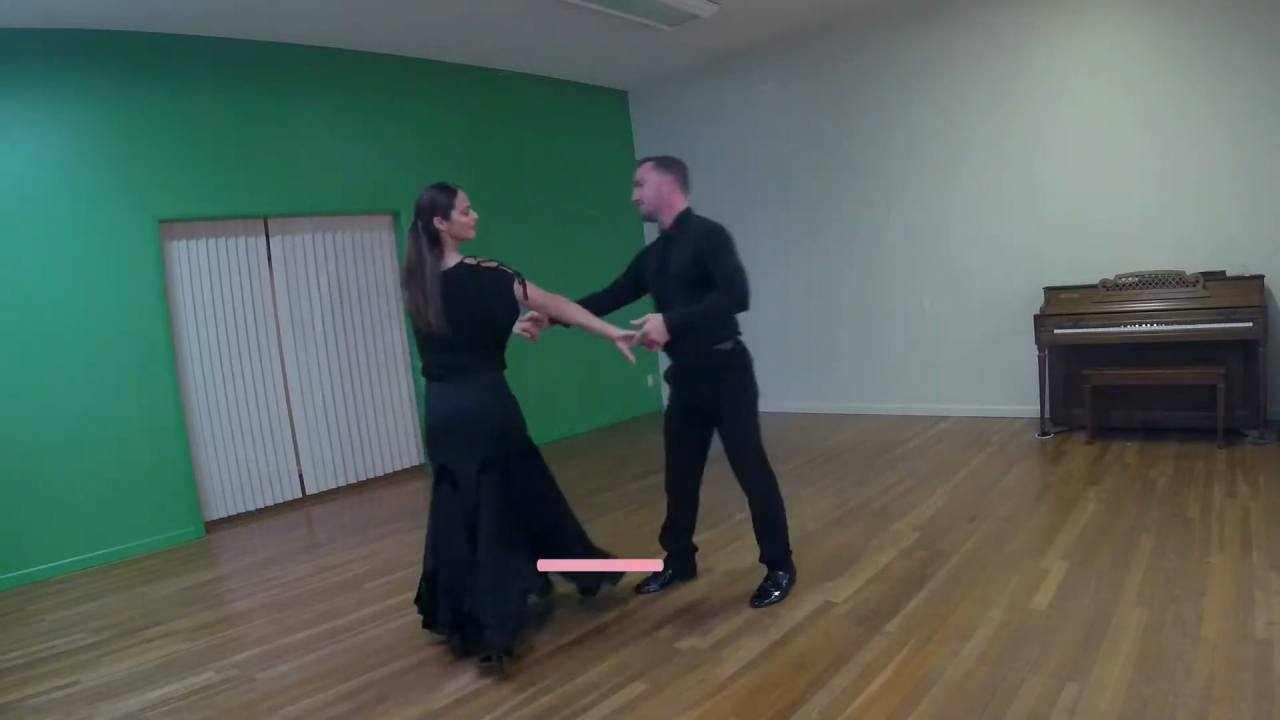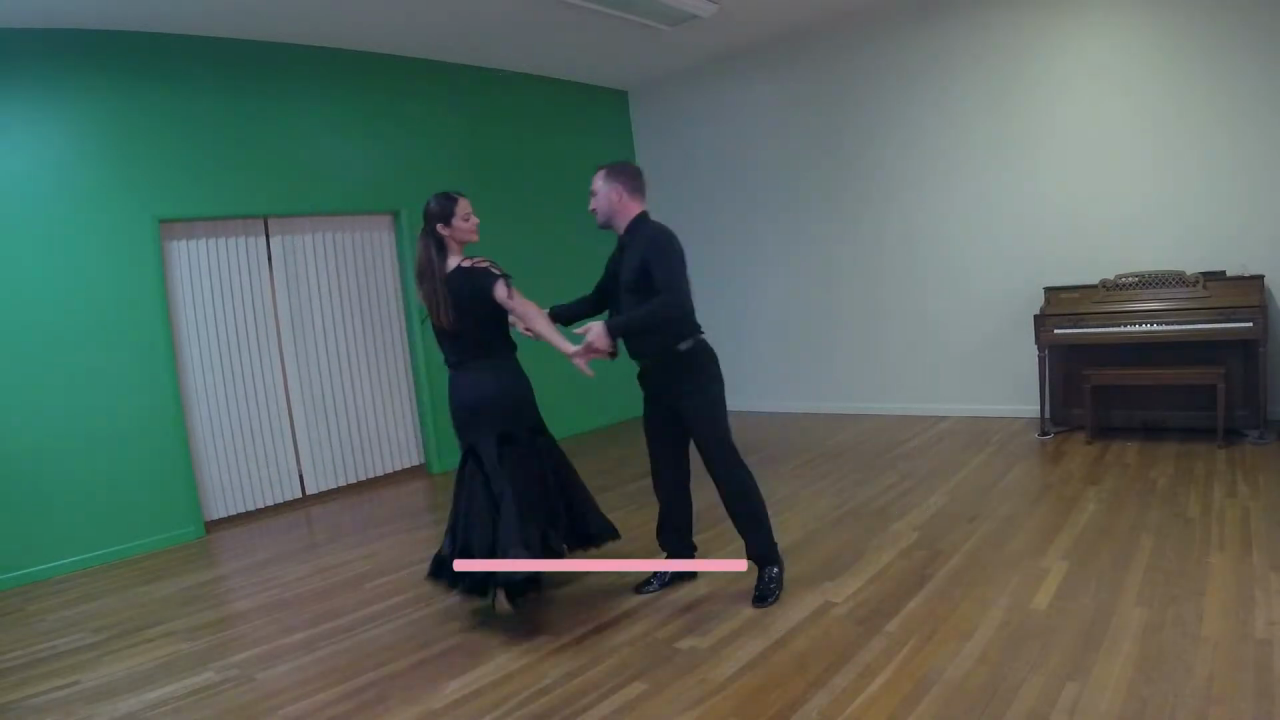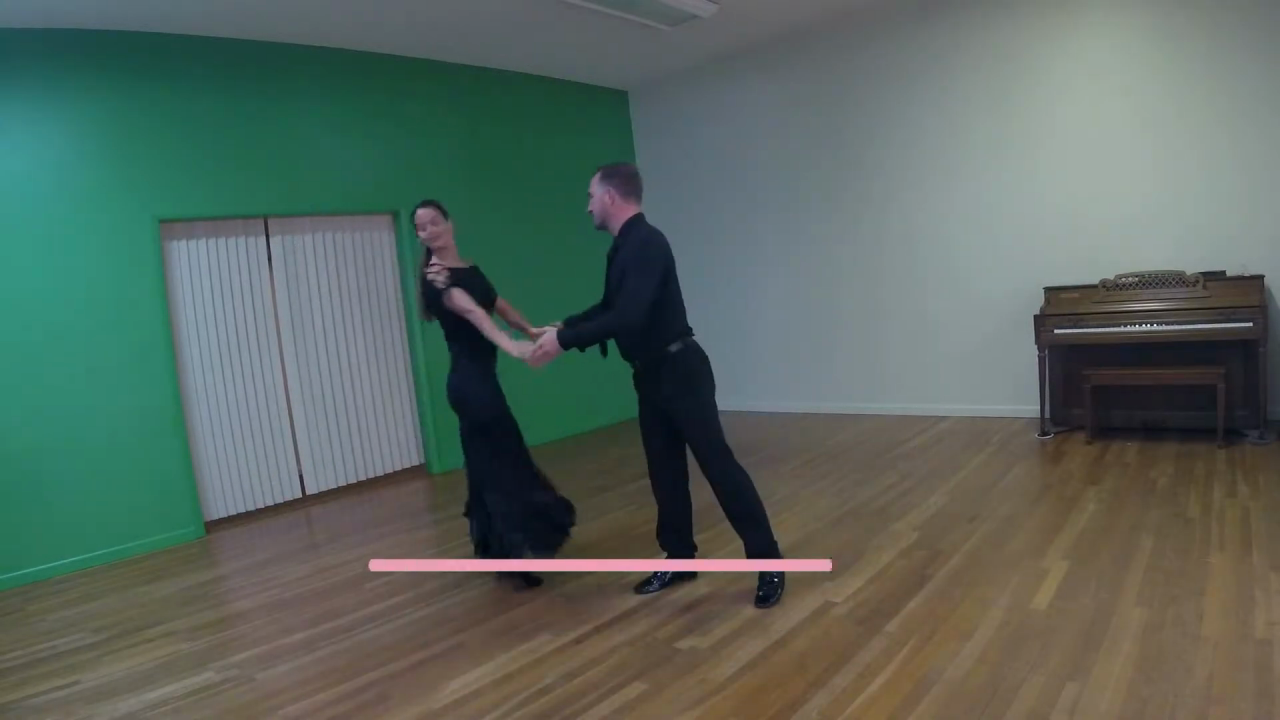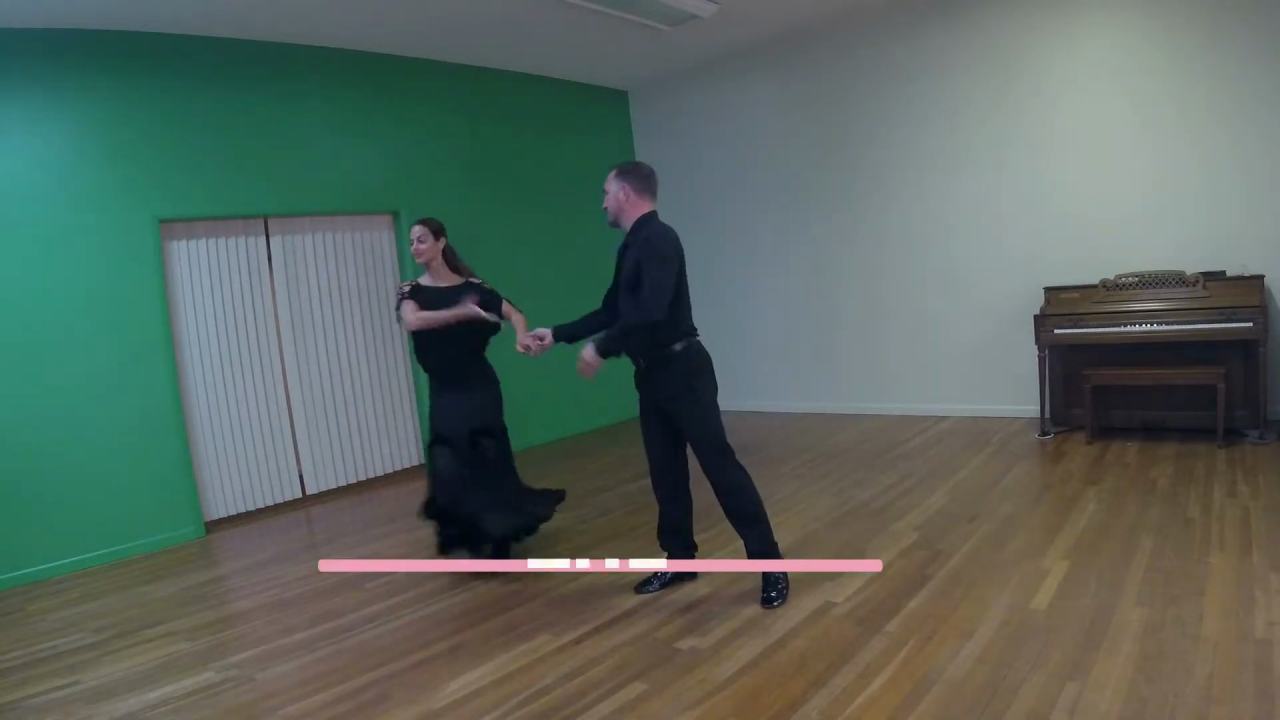
dt=0.3s
person 1, frame 1
left shoulder: (708, 235)
right shoulder: (653, 255)
left elbow: (736, 297)
right elbow: (613, 296)
left wrist: (670, 321)
right wrist: (554, 315)
left hip: (726, 370)
right hip: (685, 375)
left knee: (750, 466)
right knee: (680, 472)
left ankle: (779, 567)
right ankle: (678, 560)
person 1, frame 2
left shoulder: (657, 240)
right shoulder: (623, 252)
left elbow: (675, 303)
right elbow: (598, 299)
left wrist: (610, 329)
right wrist: (551, 316)
left hip: (690, 368)
right hip: (657, 375)
left knee: (722, 464)
right knee: (667, 471)
left ankle: (768, 563)
right ankle: (679, 557)
person 1, frame 3
left shoulder: (646, 243)
right shoulder: (623, 248)
left elbow: (630, 316)
right elbow: (609, 309)
left wrist: (564, 339)
right wrist: (564, 325)
left hip: (680, 370)
right hip: (651, 375)
left knee: (717, 462)
right knee: (664, 470)
left ankle: (767, 562)
right ankle: (680, 558)
person 1, frame 4
left shoulder: (658, 239)
right shoulder: (631, 247)
left elbow: (653, 312)
right elbow: (610, 312)
left wrist: (599, 349)
right wrist: (555, 333)
left hip: (683, 369)
right hip: (652, 374)
left knee: (718, 462)
right knee: (665, 470)
left ankle: (769, 563)
right ankle: (679, 558)
person 2, frame 1
left shoulder: (418, 281)
right shoulder: (481, 274)
right elbow: (551, 303)
left wrist: (511, 327)
right wrist: (613, 332)
left hip: (441, 409)
right hip: (486, 403)
left knee: (459, 510)
right knee: (510, 497)
left ankle: (466, 621)
person 2, frame 2
left shoulder: (434, 279)
right shoulder: (476, 271)
right elbow: (522, 308)
left wrist: (514, 320)
right wrist: (567, 346)
left hip: (464, 391)
right hip: (501, 384)
left knee: (482, 478)
right knee: (520, 474)
left ankle: (477, 570)
right ankle: (512, 574)
person 2, frame 3
left shoulder: (469, 269)
right shoulder: (435, 275)
left elbow: (501, 307)
right elbow: (469, 311)
left wrist: (532, 332)
right wrist: (509, 343)
left hip: (478, 376)
right hip: (471, 380)
left knee: (492, 461)
right knee: (503, 461)
left ankle: (495, 542)
right ankle: (511, 551)
person 2, frame 4
left shoulder: (473, 286)
right shoulder: (411, 292)
left elbow: (513, 312)
right elbow: (411, 322)
left wrist: (522, 335)
right wrist: (460, 312)
left hip: (481, 385)
right hip: (445, 392)
left knee: (491, 460)
right knee: (450, 464)
left ankle: (495, 534)
